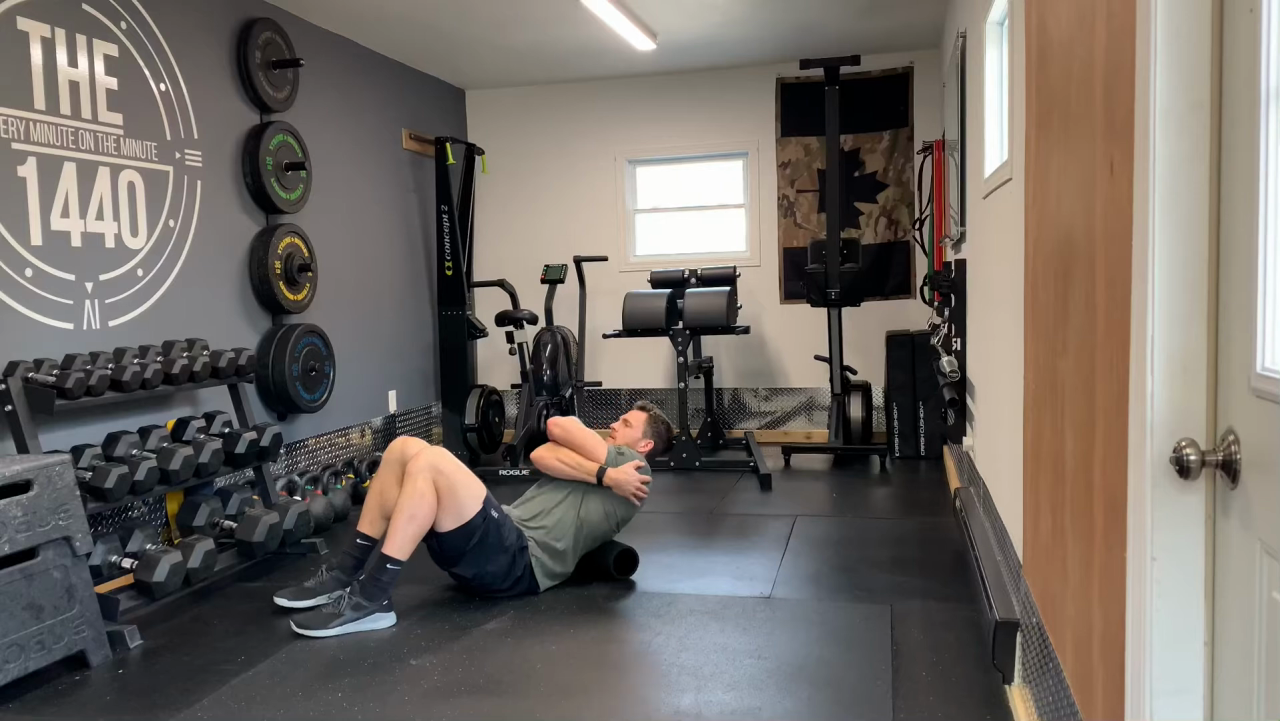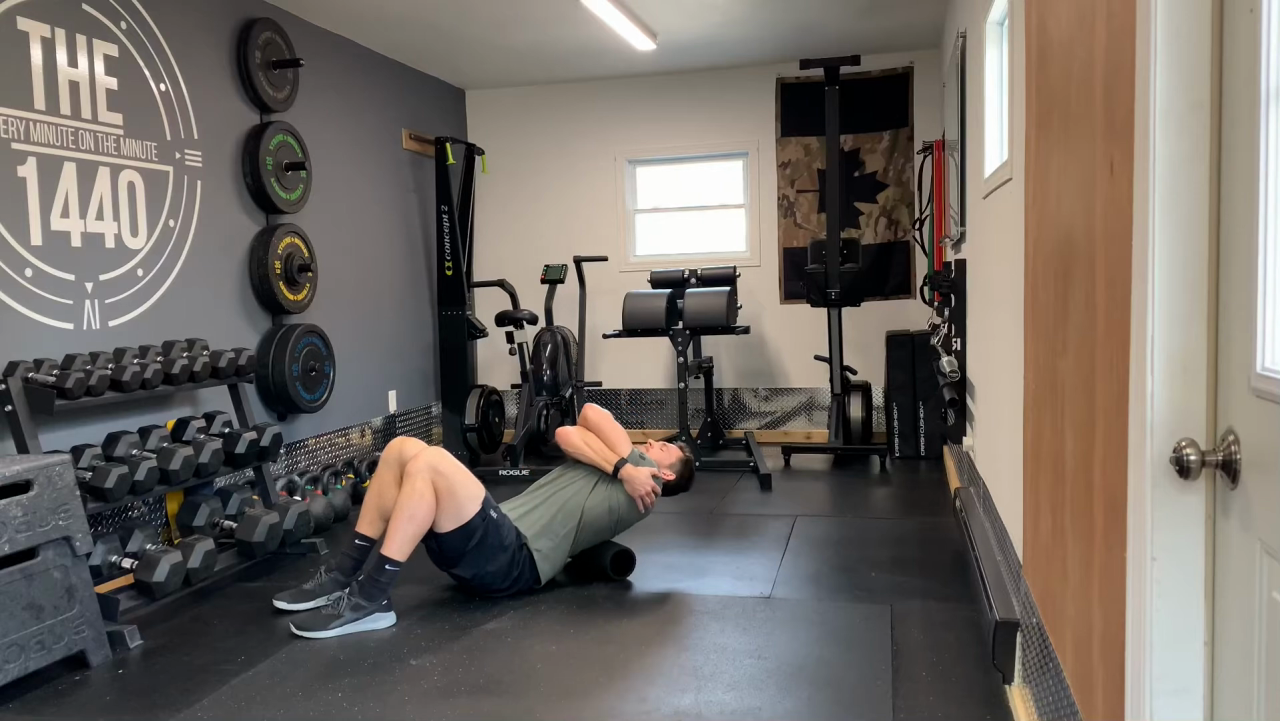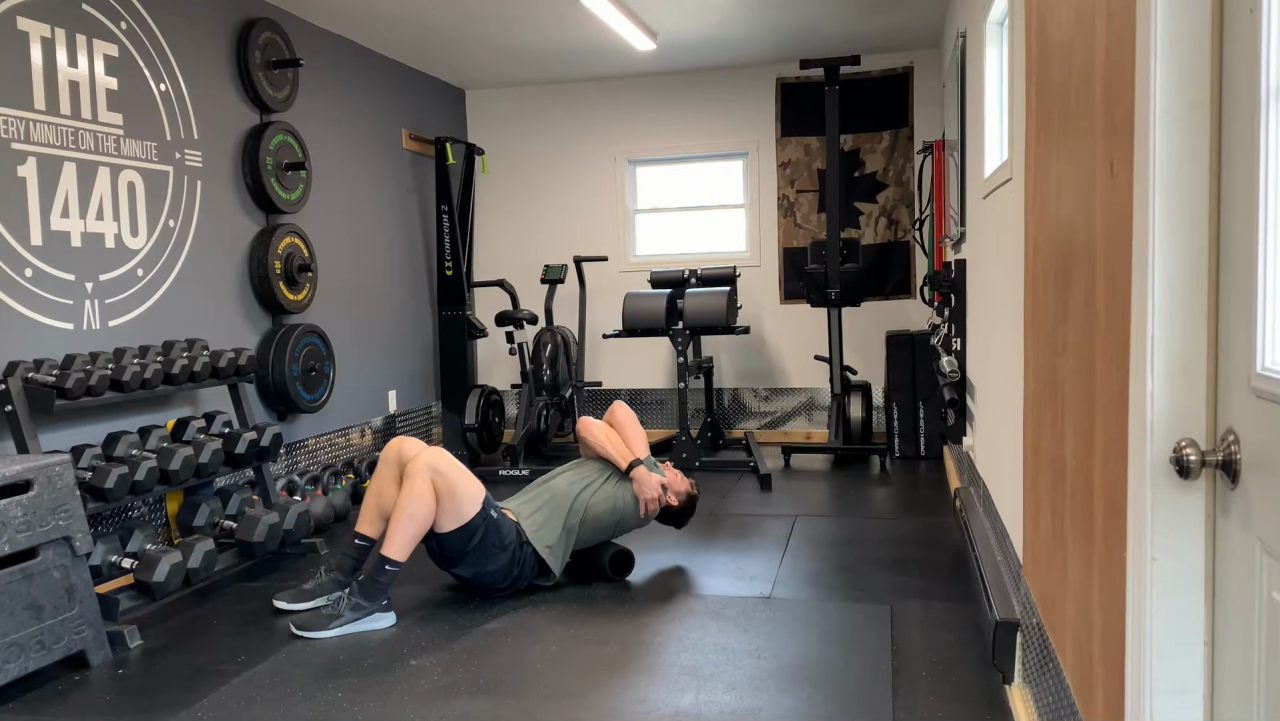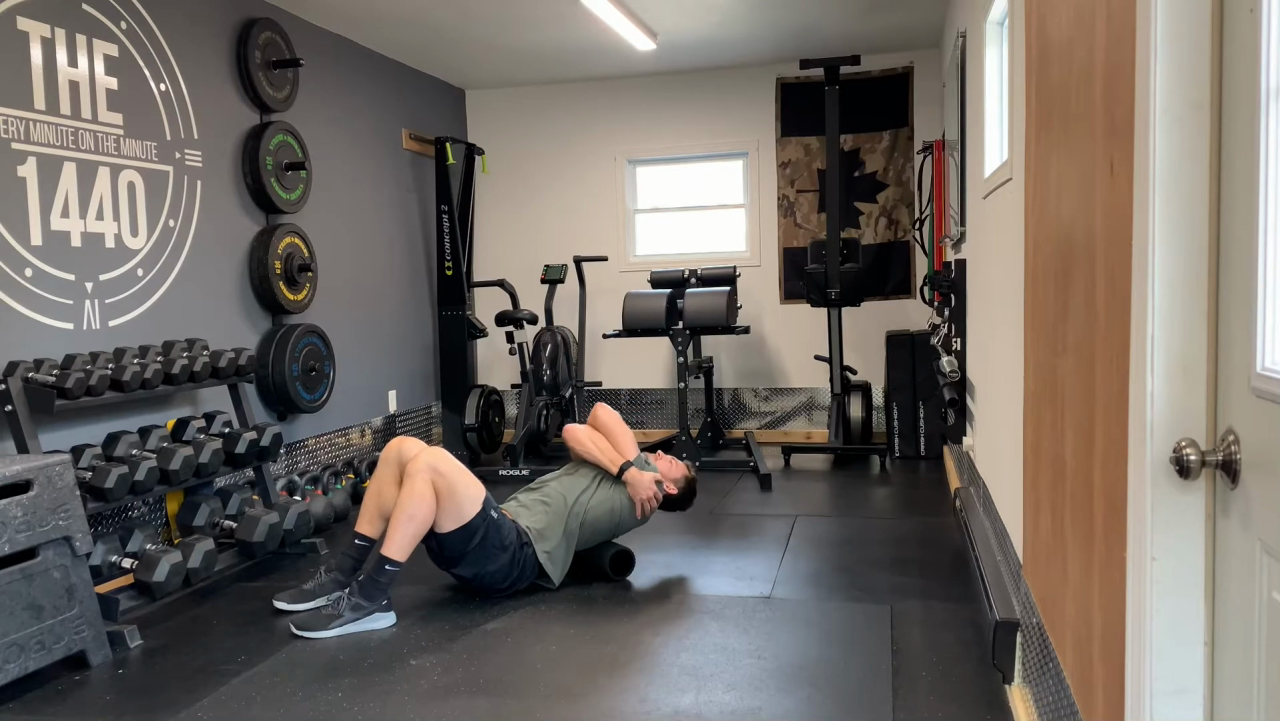
dt=0.7s
person 1, frame 1
left shoulder: (634, 470)
right shoulder: (604, 470)
left elbow: (559, 427)
right elbow: (542, 456)
right wrist: (604, 474)
left hip: (513, 562)
right hip: (492, 546)
left knee: (430, 461)
right knee: (404, 449)
left ankle: (371, 599)
right ankle: (345, 572)
person 1, frame 2
left shoulder: (641, 481)
right shoulder: (611, 468)
left elbow: (591, 413)
right elbow: (566, 435)
right wrist: (618, 465)
left hip: (509, 558)
right hip: (492, 538)
left knee: (428, 462)
right knee: (404, 449)
left ankle: (370, 599)
right ankle: (345, 573)
person 1, frame 3
left shoulder: (644, 485)
right shoulder: (614, 469)
right elbow: (587, 426)
right wrist: (634, 465)
left hip: (508, 555)
right hip: (492, 535)
left knee: (429, 463)
right knee: (403, 449)
left ankle: (370, 599)
right ankle: (345, 572)
person 1, frame 4
left shoulder: (641, 485)
right shoulder: (622, 472)
right elbow: (574, 432)
right wrist: (624, 466)
left hip: (510, 555)
right hip: (493, 536)
left knee: (430, 462)
right knee: (402, 448)
left ankle: (370, 599)
right ankle: (344, 573)
